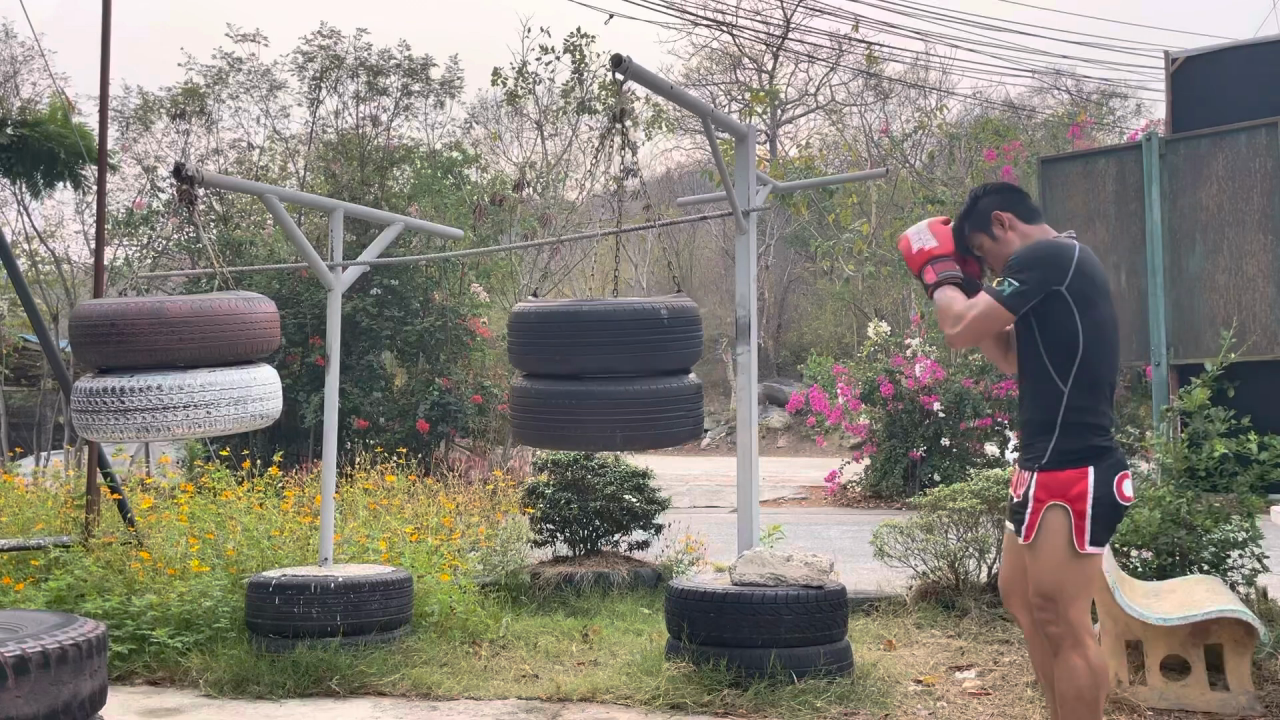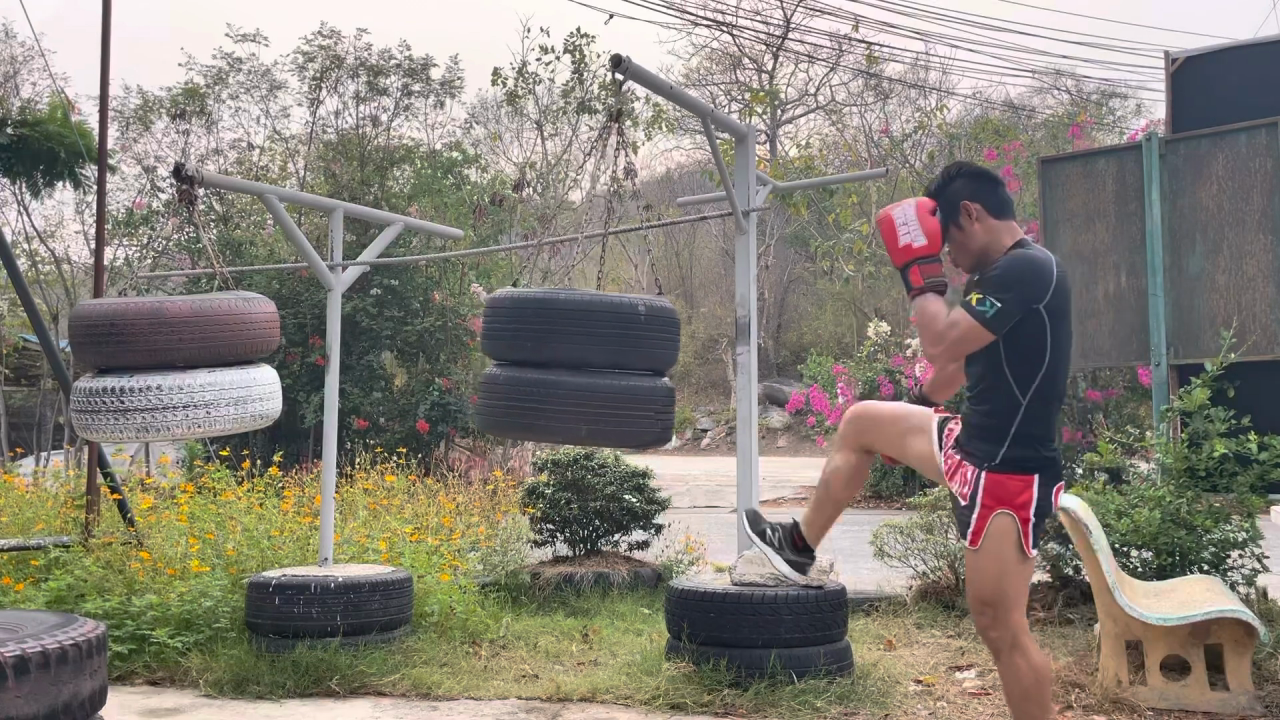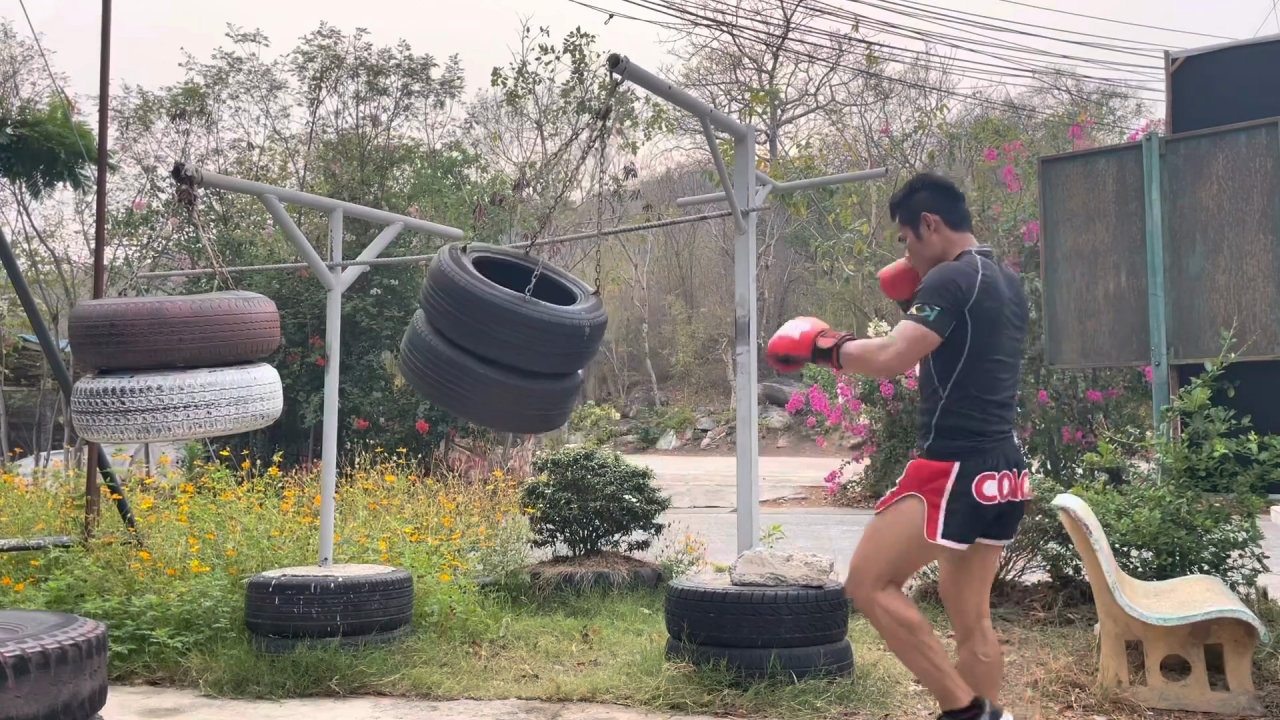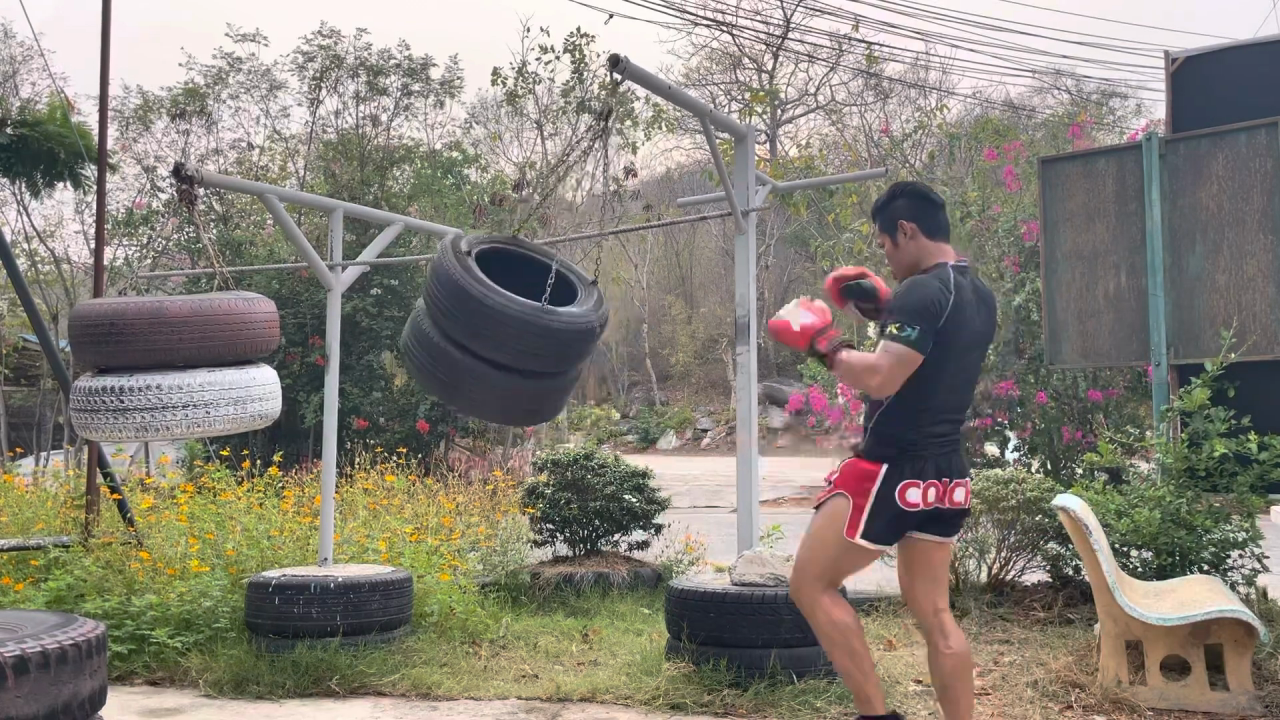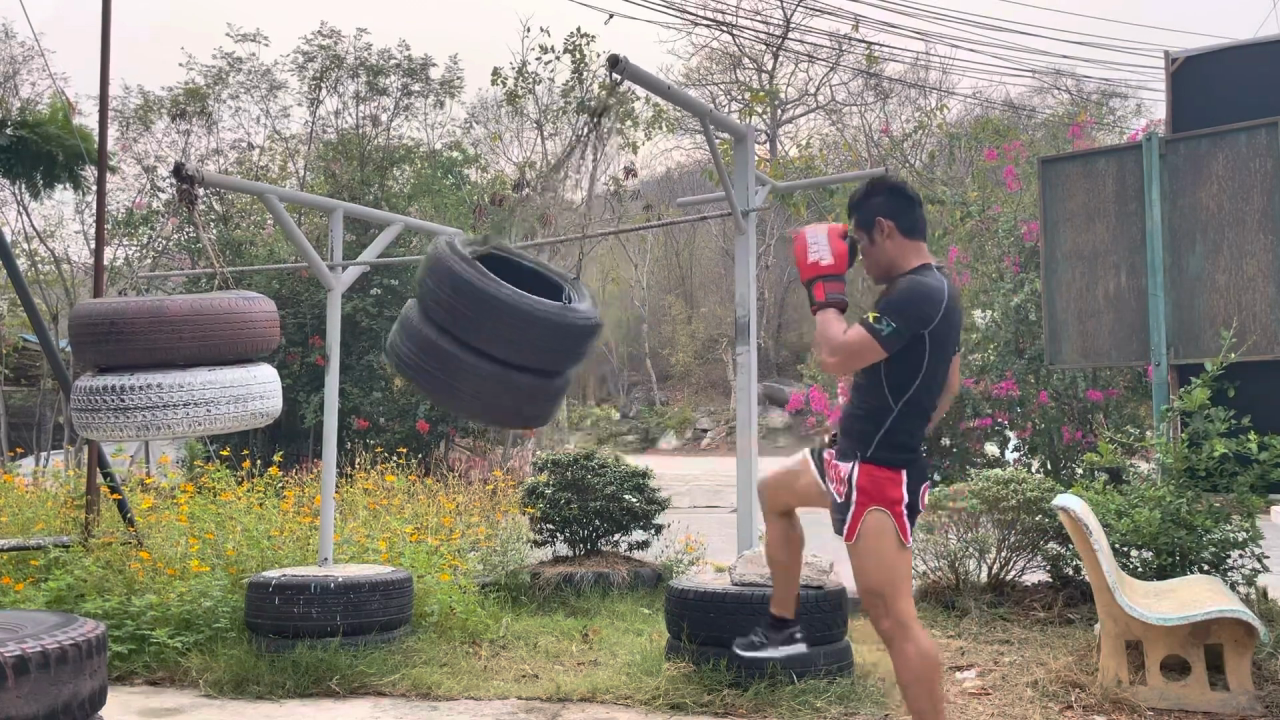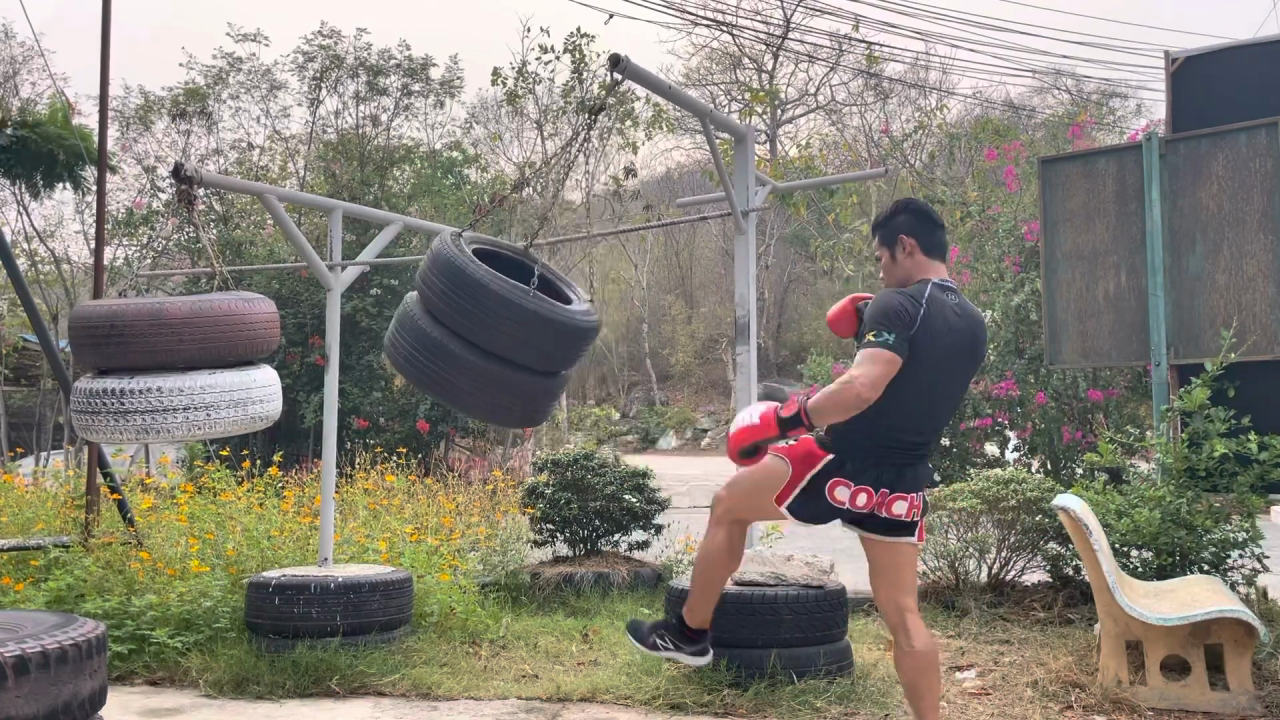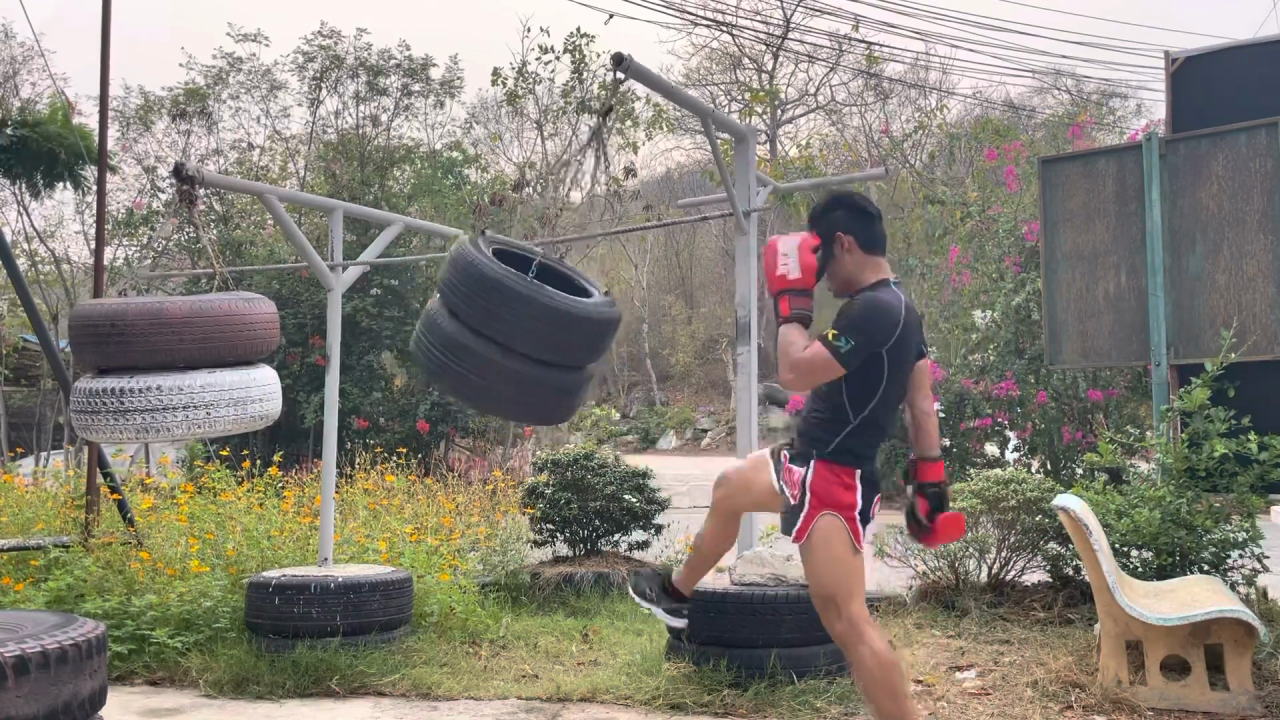
dt=0.7s
person 1, frame 1
left shoulder: (1049, 256)
right shoulder: (1057, 266)
left elbow: (961, 330)
right elbow: (1020, 360)
left wrist: (936, 267)
right wrist: (969, 284)
left hip: (1069, 473)
right hip: (1052, 467)
left knee: (1062, 626)
right knee: (1020, 599)
person 1, frame 2
left shoulder: (1030, 270)
right shoulder: (1008, 268)
left elbow: (944, 346)
right elbow: (956, 362)
left wrist: (917, 267)
right wrist: (925, 404)
left hip: (1007, 473)
right hip: (970, 441)
left knee: (1000, 626)
right knee: (860, 421)
right ankle: (801, 543)
person 1, frame 3
left shoulder: (953, 278)
right shoulder: (1005, 282)
left elbow: (890, 357)
left wrist: (826, 346)
right wrist: (918, 302)
left hip: (951, 470)
right hip: (998, 473)
left knee: (867, 586)
right knee: (970, 618)
person 1, frame 4
left shoulder: (924, 292)
right shoulder: (978, 295)
left elbow: (878, 379)
left wrist: (822, 344)
right wrist: (880, 300)
left hip: (893, 471)
right hip: (943, 475)
left knee: (809, 585)
right knee: (932, 614)
person 1, frame 5
left shoulder: (913, 297)
right shoulder: (933, 289)
left elbow: (835, 356)
right elbow: (949, 382)
left wrist: (823, 285)
left hip: (879, 474)
right hip: (853, 452)
left knee: (890, 615)
right knee: (774, 492)
right ankle: (783, 625)
person 1, frame 6
left shoulder: (906, 308)
right shoulder: (974, 326)
left elbow: (862, 386)
left wrist: (786, 420)
left hip: (840, 466)
right hip: (903, 488)
left knee: (730, 505)
right knee: (903, 616)
left ankle: (689, 631)
person 1, frame 7
left shoulder: (873, 311)
right shoulder: (892, 306)
left elbow: (796, 373)
right elbow: (921, 402)
left wrist: (790, 301)
right wrist: (928, 480)
left hip: (831, 480)
right hip: (806, 462)
left knee: (847, 621)
right knee: (730, 488)
right ankle: (675, 592)
